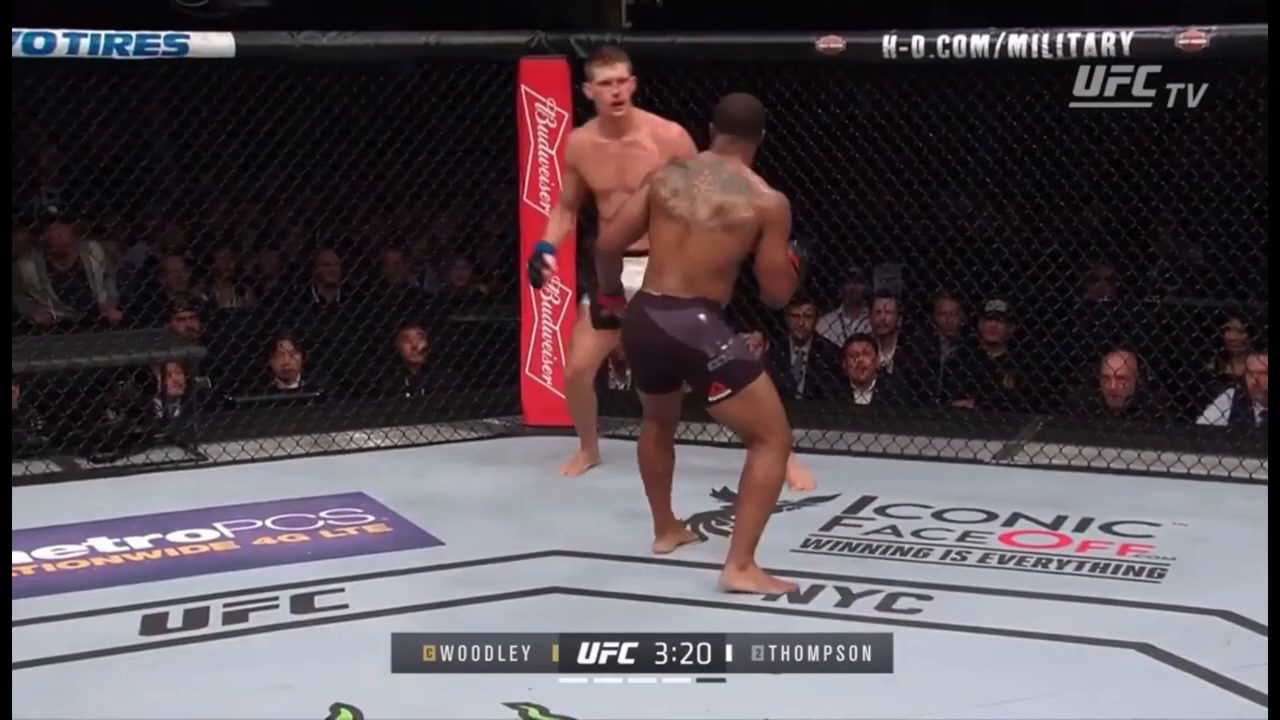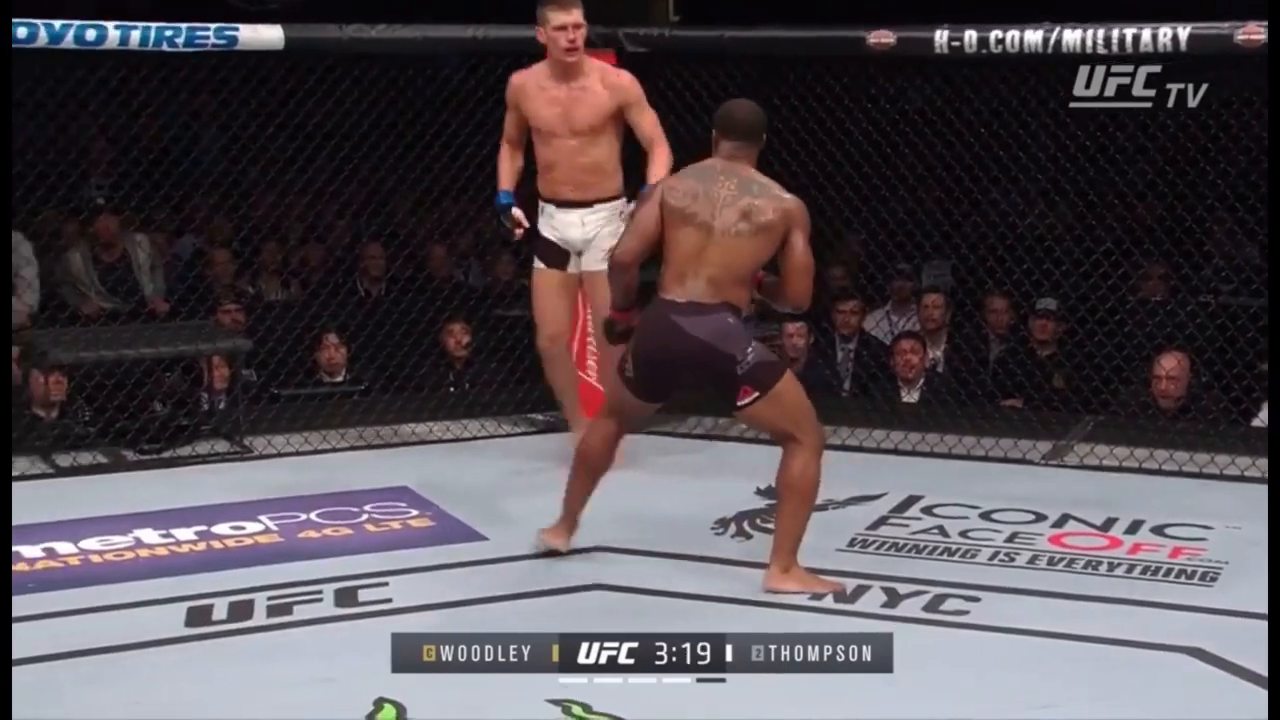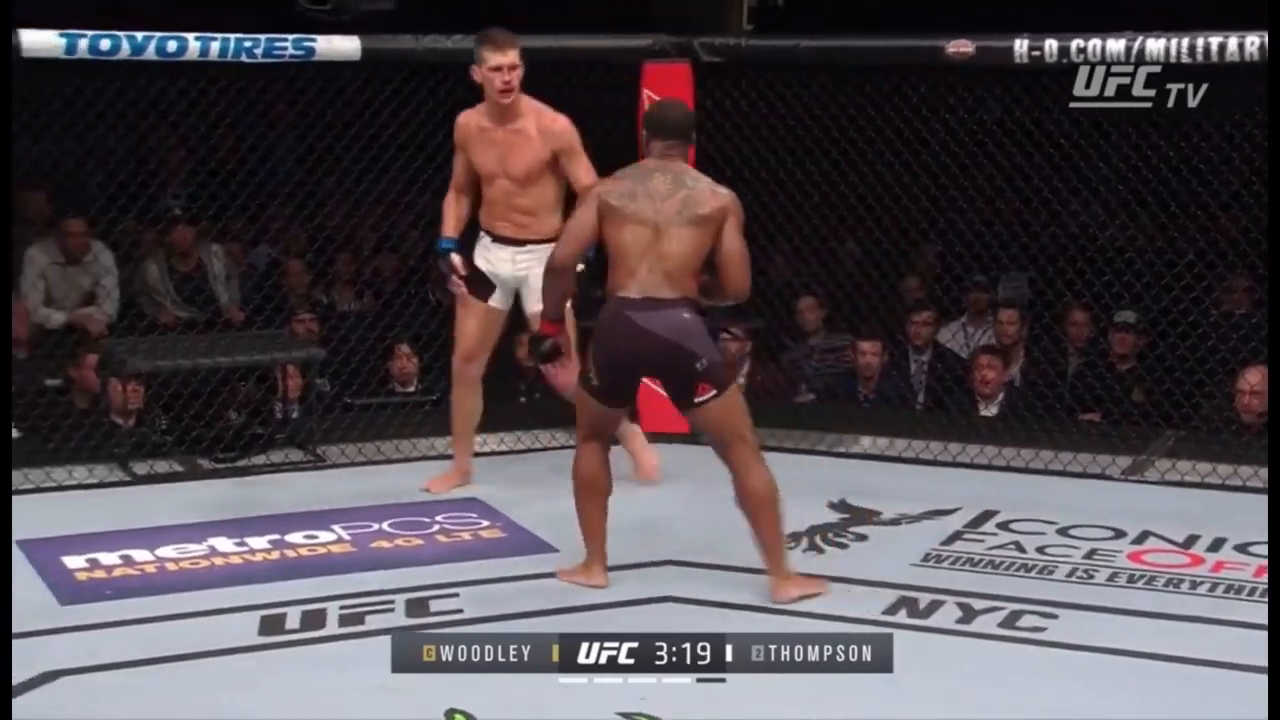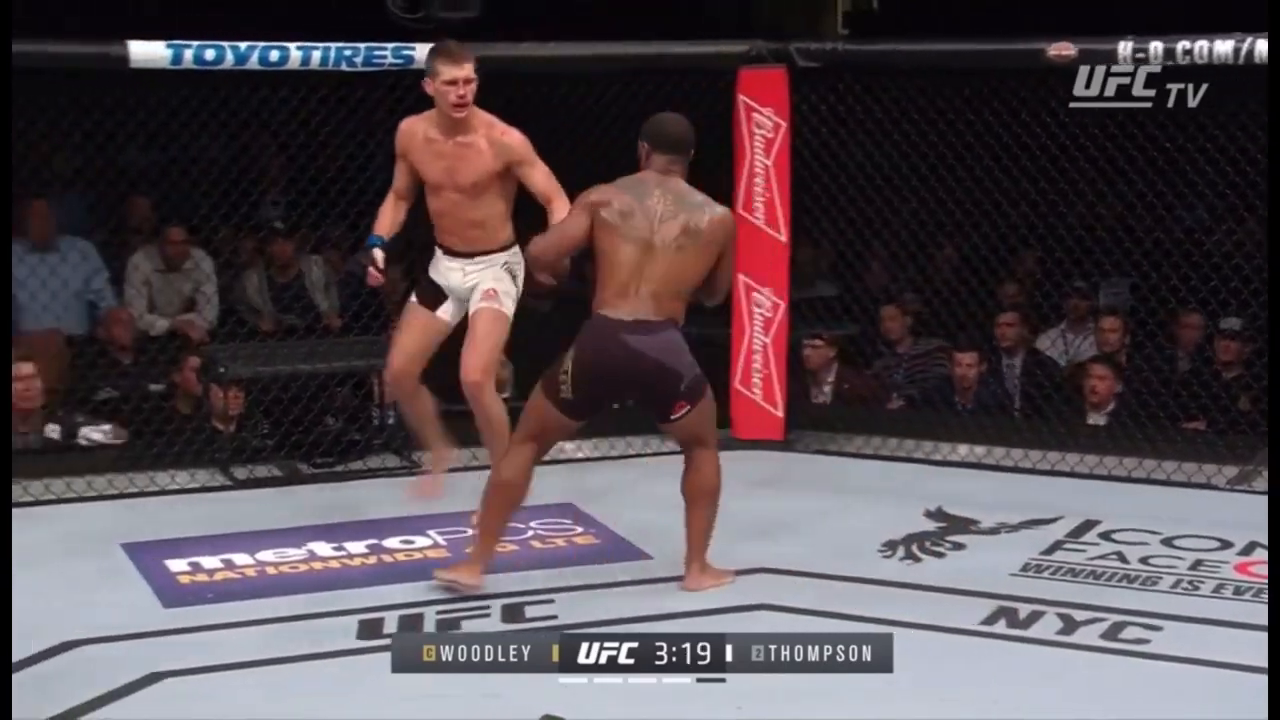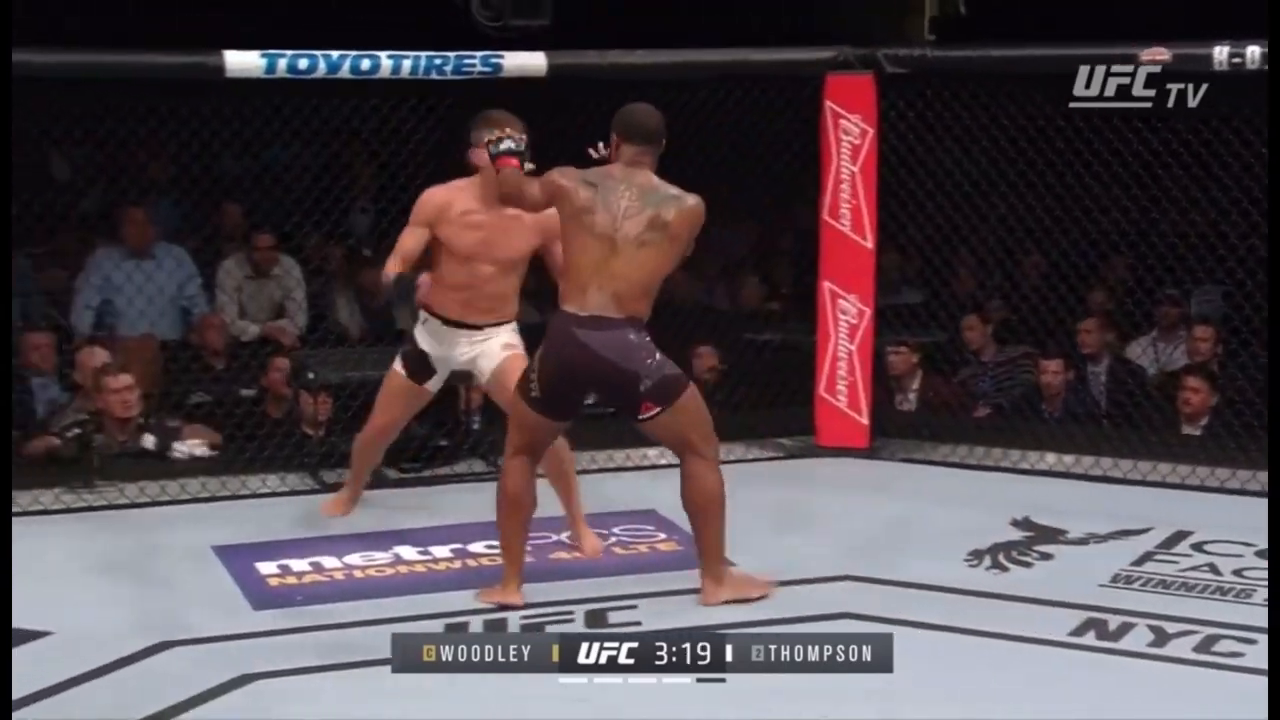
dt=0.3s
person 1, frame 1
left shoulder: (666, 175)
right shoulder: (768, 202)
left elbow: (608, 243)
right elbow: (777, 295)
left wrist: (613, 296)
right wrist: (791, 262)
left hip: (644, 320)
right hip: (697, 329)
left knee: (657, 423)
right knee: (771, 439)
left ankle: (665, 528)
right ankle: (741, 567)
person 1, frame 2
left shoulder: (673, 186)
right shoulder: (786, 206)
left elbow: (623, 259)
right elbow: (797, 298)
left wrist: (621, 313)
left hip: (661, 328)
right hip: (721, 336)
left knee: (609, 420)
right knee: (805, 438)
left ankle: (563, 528)
right ankle: (784, 568)
person 1, frame 3
left shoulder: (607, 189)
right shoulder: (720, 199)
left elbow: (560, 260)
right elbow: (736, 290)
left wrist: (550, 325)
left hip: (617, 327)
right hip: (682, 331)
left knee: (591, 440)
right knee: (744, 452)
left ankle: (594, 565)
right ankle: (781, 576)
person 1, frame 4
left shoulder: (603, 197)
right shoulder: (718, 218)
left elbow: (541, 255)
right elbow: (714, 295)
left hip: (603, 344)
right hip: (664, 353)
left knee: (524, 445)
right knee: (703, 448)
left ankle: (473, 565)
right ankle: (698, 568)
person 1, frame 5
left shoulder: (572, 184)
right shoulder: (688, 208)
left elbow: (516, 193)
left wrist: (506, 155)
left hip: (565, 346)
right hip: (629, 350)
left knee: (520, 454)
right knee: (701, 452)
left ankle: (509, 583)
person 2, frame 1
left shoulder: (669, 137)
right shoulder: (578, 144)
right elbow: (567, 208)
right wrist: (545, 250)
right hip: (614, 268)
right knee: (576, 371)
right ankle: (589, 449)
person 2, frame 2
left shoulder: (617, 84)
right shoulder: (522, 85)
left elbow: (658, 148)
right elbow: (512, 145)
right wrist: (506, 196)
left hip: (606, 216)
right hip: (553, 219)
right knee: (553, 338)
right ankle: (578, 431)
person 2, frame 3
left shoulder: (554, 128)
right shoulder: (467, 125)
left elbow: (593, 195)
right wrist: (448, 245)
left hip: (542, 256)
right hip: (489, 252)
left knee: (562, 376)
right knee: (465, 362)
left ankle: (630, 435)
right ankle: (460, 465)
person 2, frame 4
left shoulder: (504, 141)
right shoulder: (411, 133)
left elbow: (557, 201)
right elbow: (400, 197)
right wrist: (377, 243)
left hip: (495, 266)
right hip: (445, 265)
left knee: (475, 380)
right knee: (398, 375)
right ankle: (440, 452)
person 2, frame 5
left shoulder: (541, 216)
right shoulder: (438, 203)
right elbow: (396, 267)
left hip: (497, 337)
right hip: (436, 333)
right knee: (379, 428)
left ankle: (578, 523)
right ankle: (350, 494)
